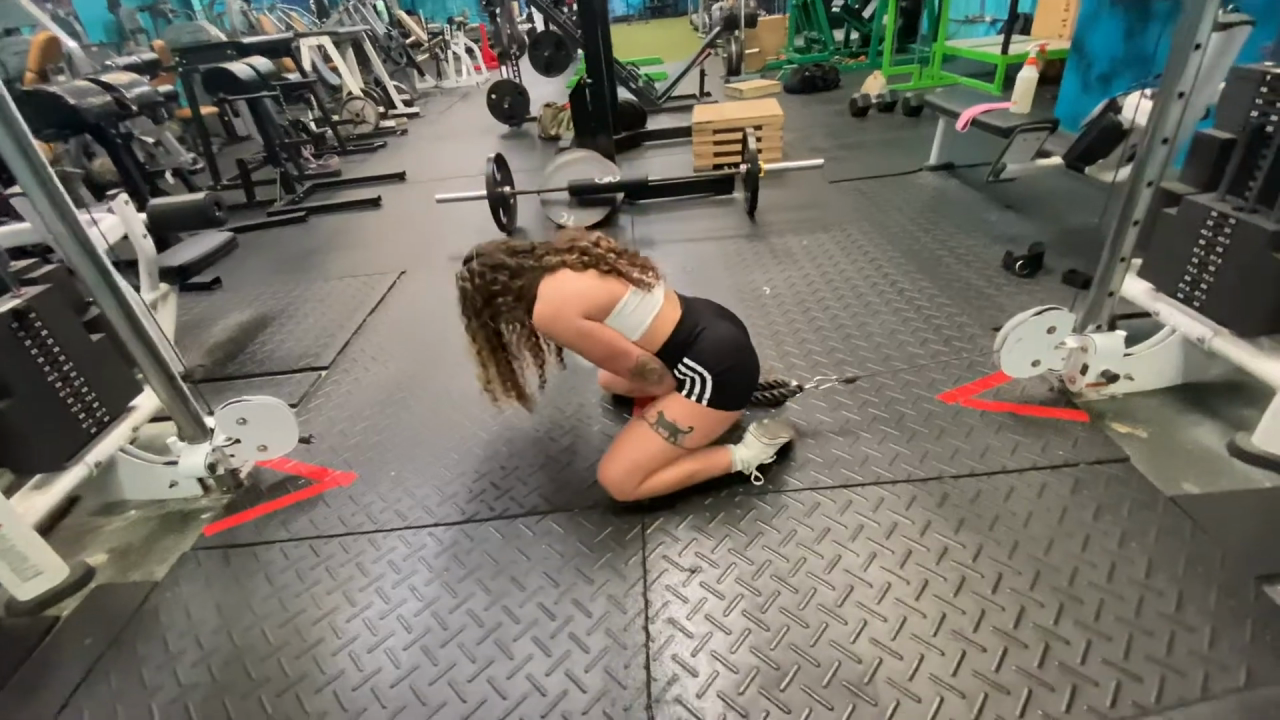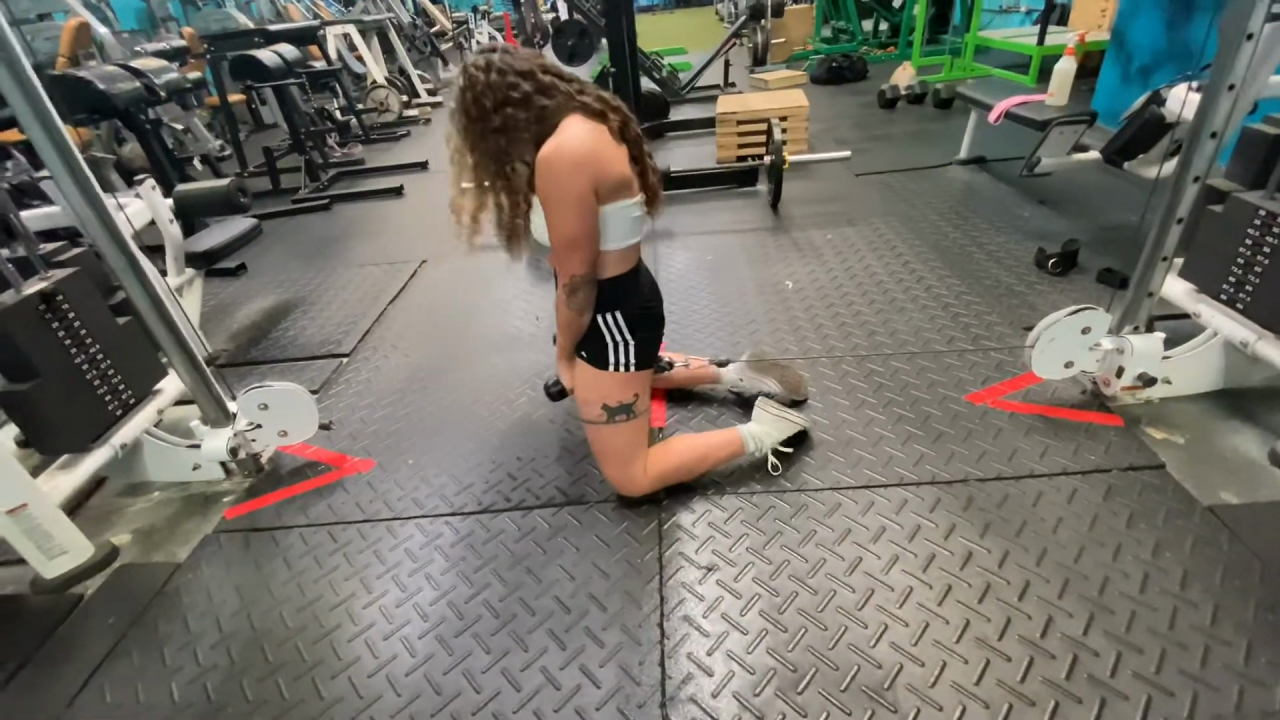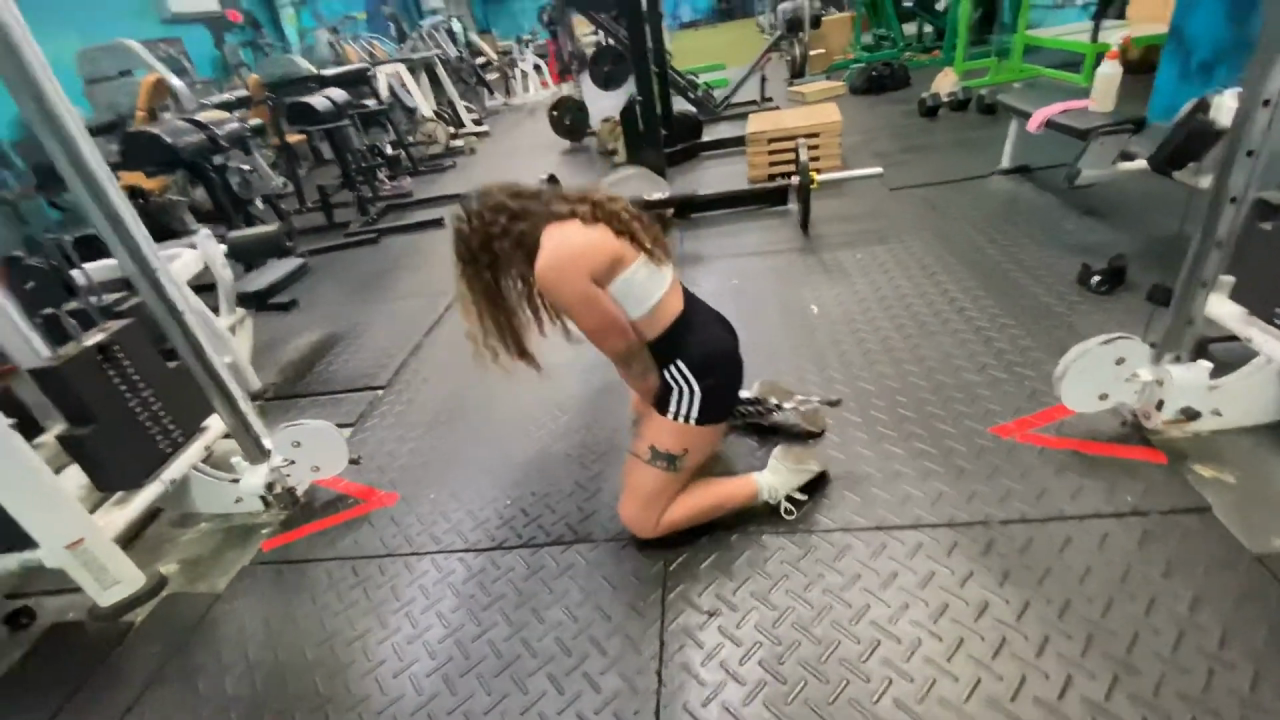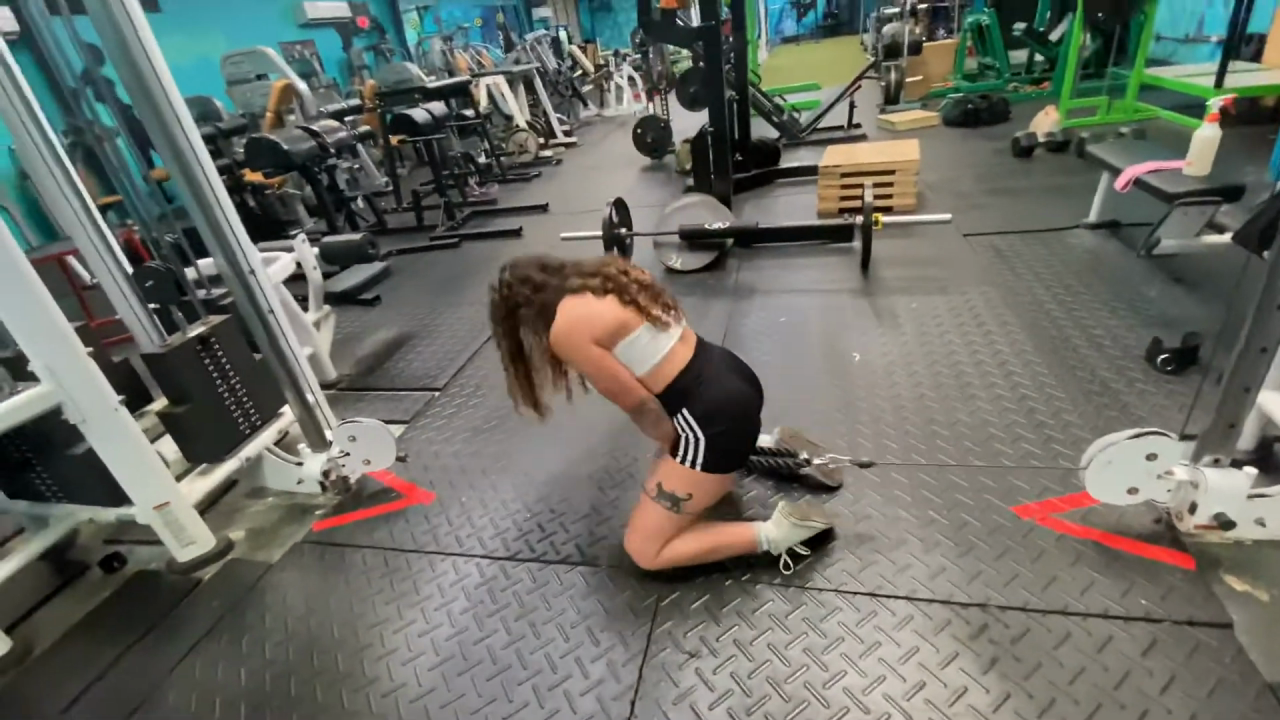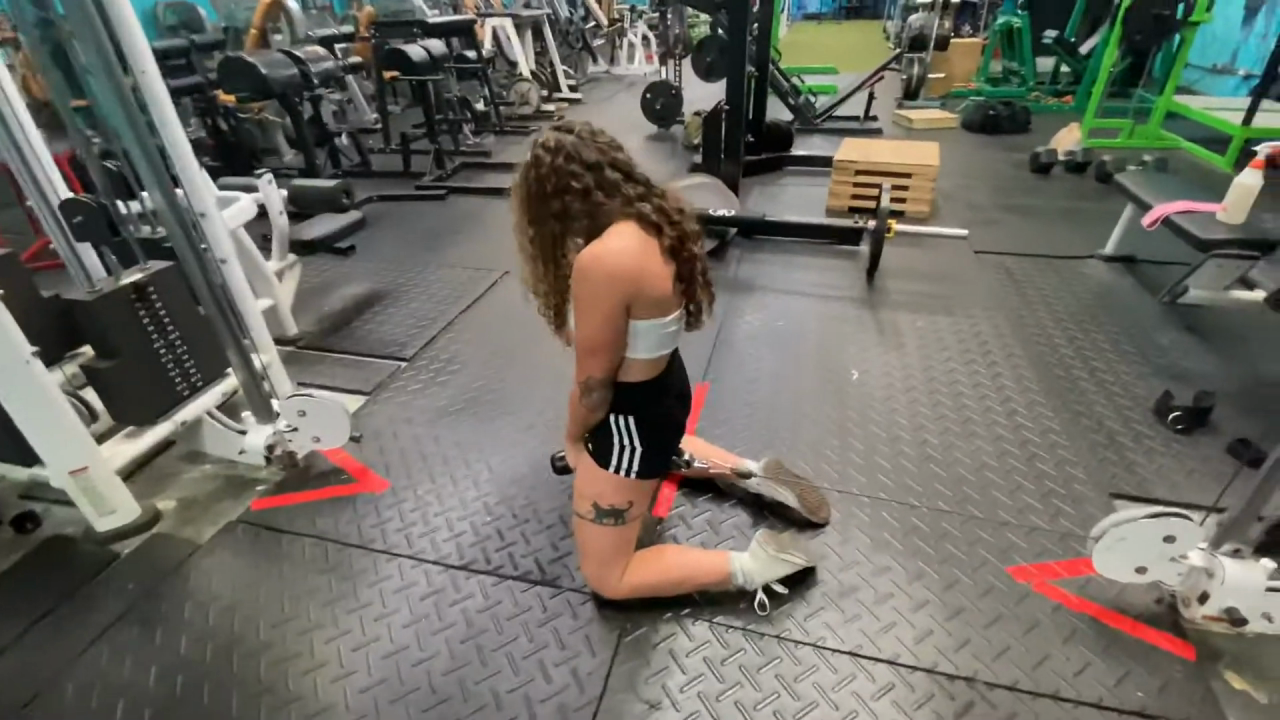
dt=1s
person 1, frame 1
left shoulder: (551, 310)
right shoulder: (564, 254)
left elbow: (639, 368)
left wrist: (679, 402)
left hip: (716, 369)
right hip: (711, 325)
left knee: (617, 479)
right knee: (610, 380)
left ankle: (744, 453)
right ankle: (730, 400)
person 1, frame 2
left shoulder: (562, 153)
right shoulder: (587, 118)
left elbow: (576, 278)
left wrist: (565, 355)
left hip: (613, 316)
right hip: (627, 297)
left knee: (629, 477)
right knee: (632, 375)
left ankle: (756, 434)
right ankle: (733, 375)
person 1, frame 3
left shoulder: (554, 263)
right shoulder: (573, 215)
left elbow: (624, 351)
left wrist: (651, 403)
left hip: (695, 367)
right hip: (705, 336)
left knee: (641, 518)
right knee: (648, 413)
left ankle: (769, 484)
person 1, frame 4
left shoulder: (566, 330)
right shoulder: (604, 277)
left elbow: (640, 404)
left wrist: (675, 446)
left hip: (717, 415)
right hip: (732, 378)
left knee: (644, 548)
left ankle: (773, 532)
right ankle: (763, 443)
person 1, frame 5
left shoulder: (601, 261)
right shoulder: (652, 217)
left elbow: (593, 379)
left wrist: (573, 439)
left hip: (631, 417)
right hip: (662, 390)
left knee: (608, 578)
left ankle: (751, 567)
right ankle: (754, 474)
